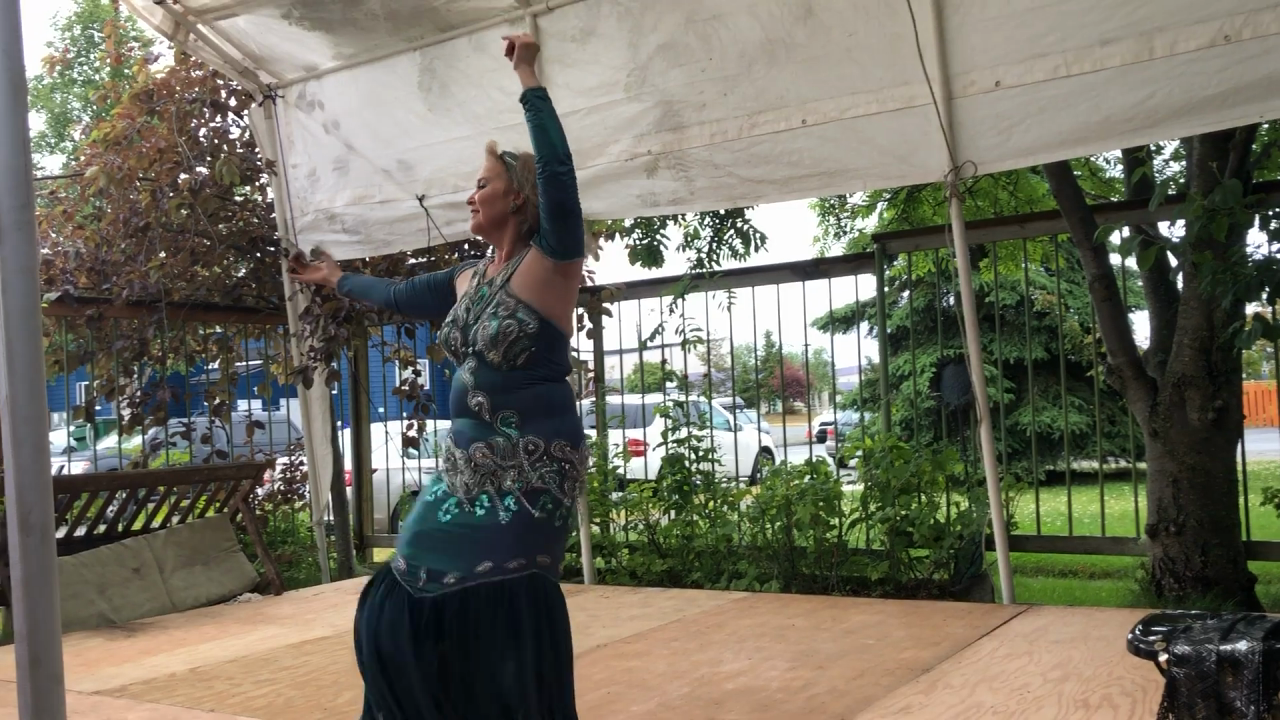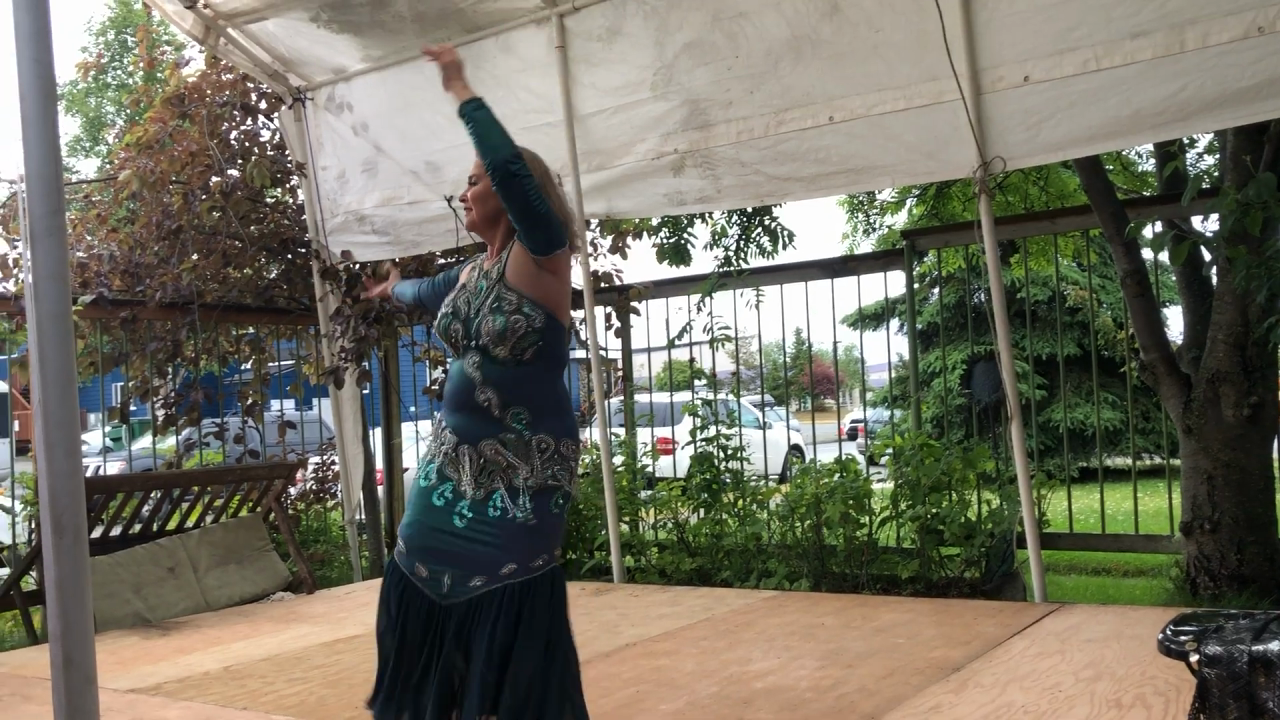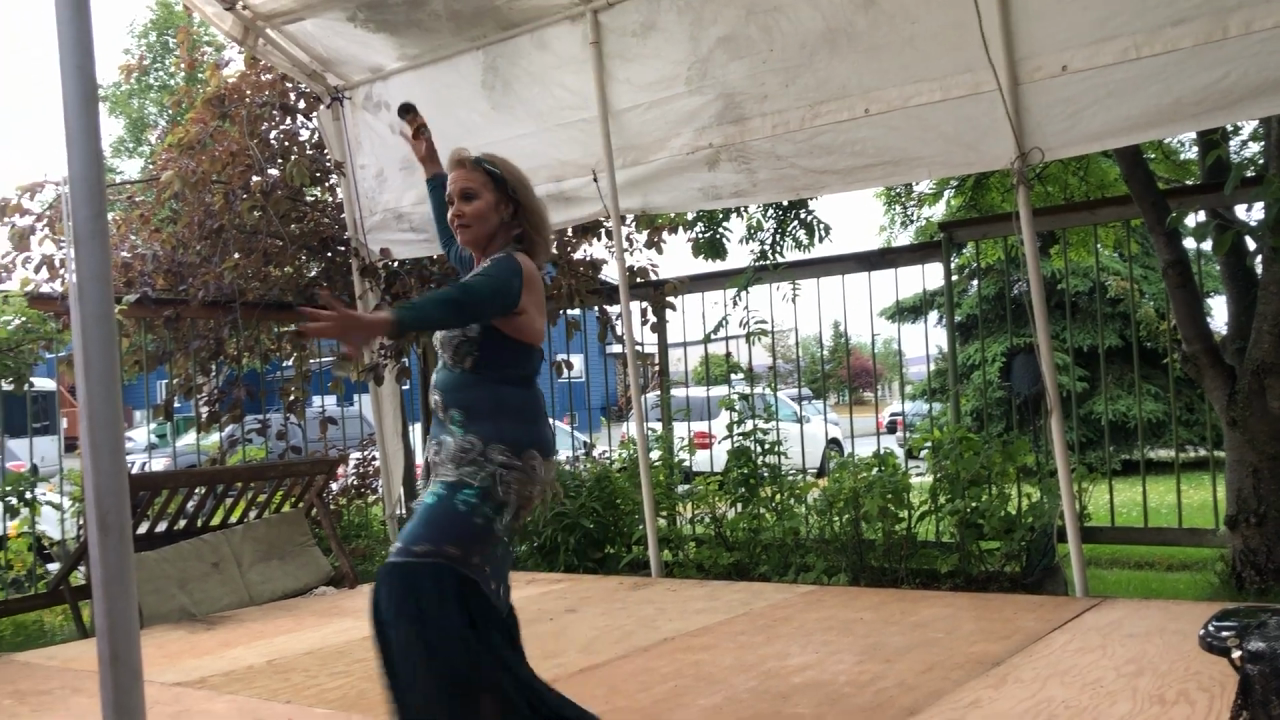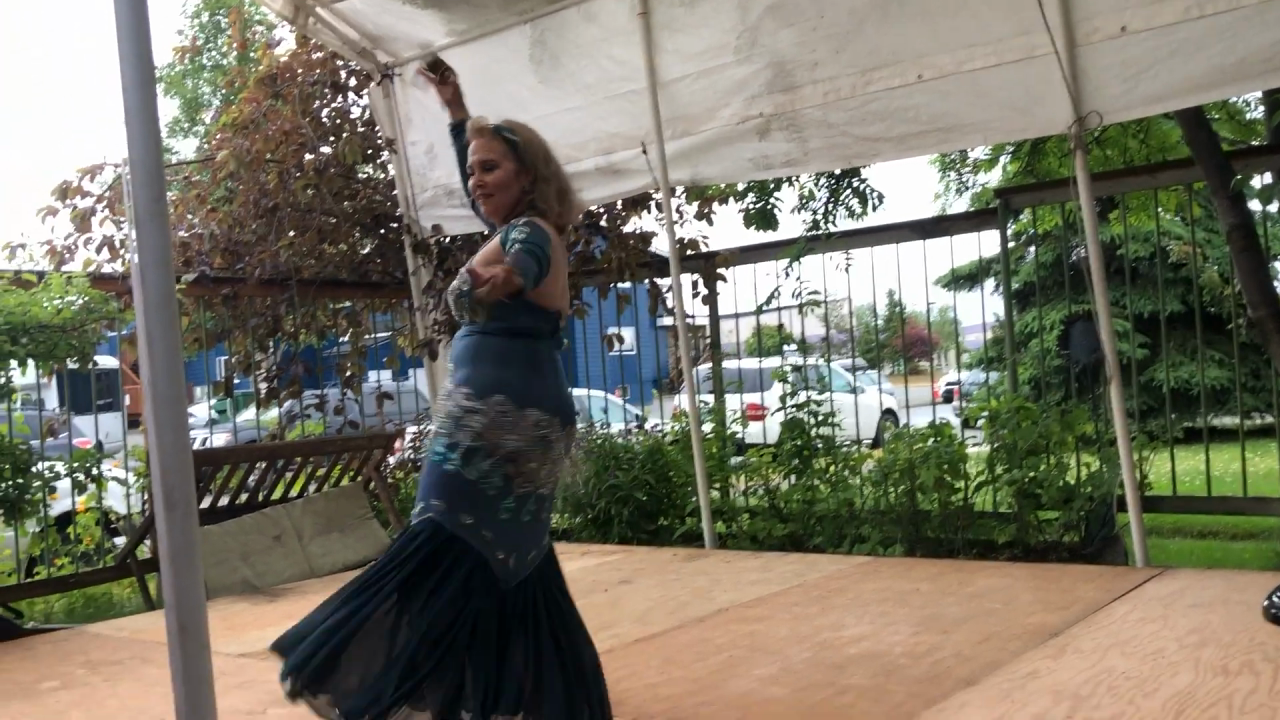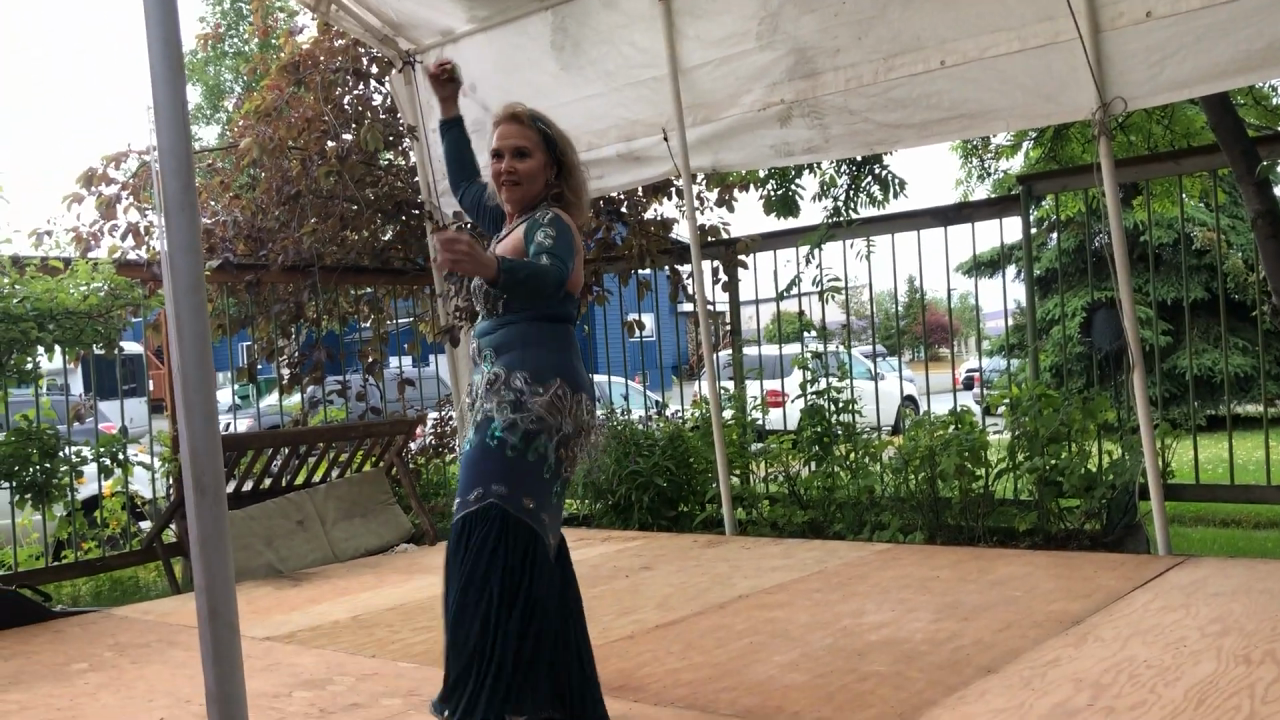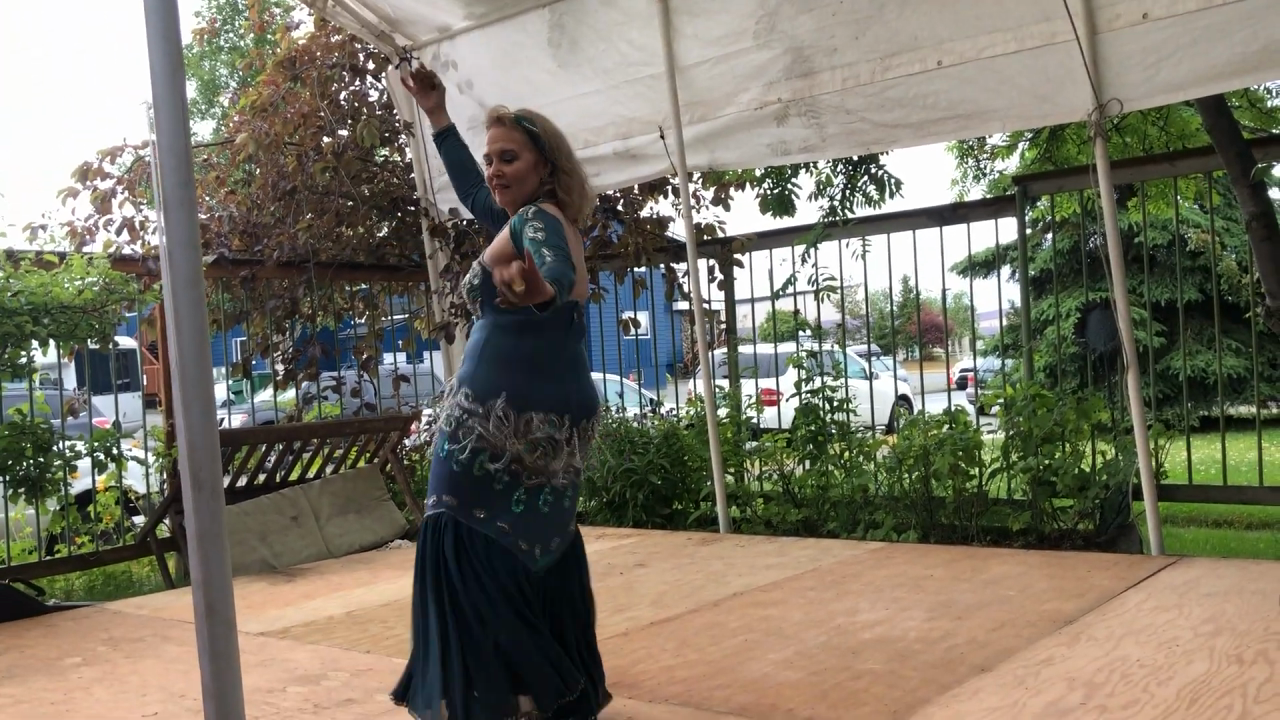
dt=0.5s
person 1, frame 1
left shoulder: (552, 262)
right shoulder: (469, 280)
left elbow: (558, 173)
right elbow: (400, 295)
left wrist: (529, 79)
right wrist: (337, 280)
left hip: (537, 469)
right hip: (469, 466)
left knee: (512, 605)
right knee: (408, 593)
person 1, frame 2
left shoulder: (542, 254)
right shoulder: (472, 273)
left elbow: (509, 164)
right elbow: (428, 295)
left wrist: (462, 91)
right wrist: (395, 287)
left hip: (527, 466)
right hip: (457, 459)
left knee: (516, 602)
right knee: (420, 585)
person 1, frame 3
left shoulder: (509, 269)
right shoulder: (493, 264)
left elbow: (452, 303)
right elbow: (454, 241)
left wrist: (378, 324)
right wrist: (431, 165)
left hip: (491, 459)
right hip: (492, 460)
left knee: (417, 586)
right knee: (472, 597)
person 1, frame 4
left shoulder: (527, 233)
right shoulder: (526, 229)
left elbow: (525, 266)
right elbow: (481, 195)
left wrist: (506, 280)
right wrist: (456, 111)
left hip: (493, 416)
right hip: (537, 423)
left knee: (443, 554)
right knee: (518, 565)
person 1, frame 5
left shoulder: (550, 223)
right shoulder: (512, 221)
left elbow: (547, 276)
right elbow: (467, 188)
left wrist: (482, 263)
right wrist: (449, 108)
left hip: (527, 399)
right hip: (521, 404)
left knee: (489, 543)
right knee: (527, 550)
person 1, frame 6
left shoulder: (537, 219)
right shoulder: (546, 222)
left elbow: (558, 273)
right elbow: (472, 190)
left wrist: (535, 287)
right wrist: (436, 114)
left hip: (499, 413)
right hip: (564, 414)
left knee: (460, 553)
right knee: (541, 553)
